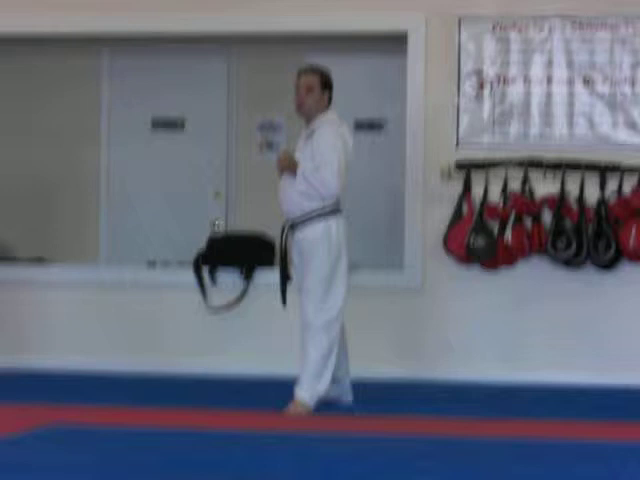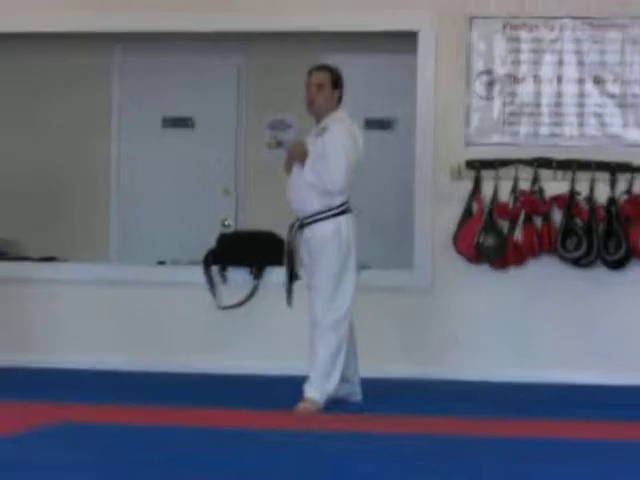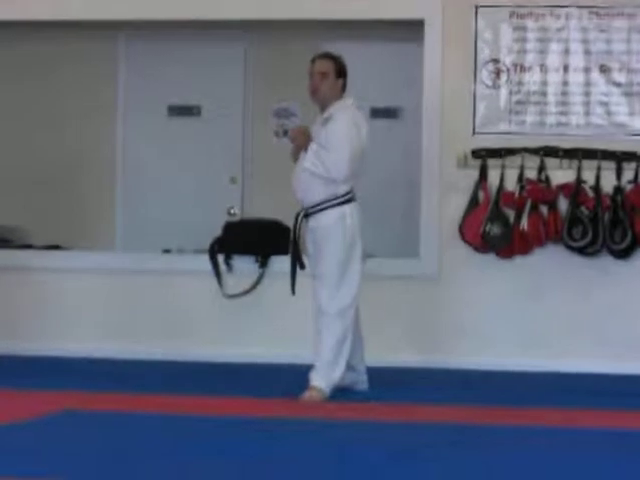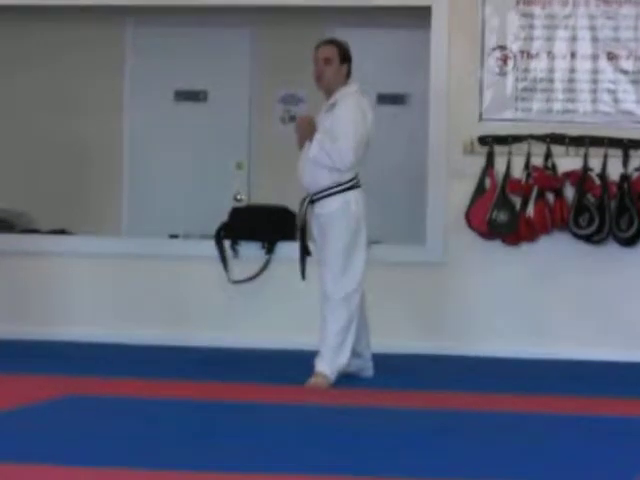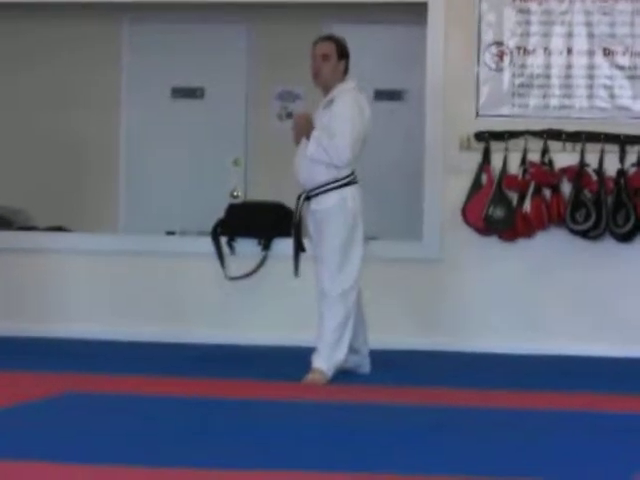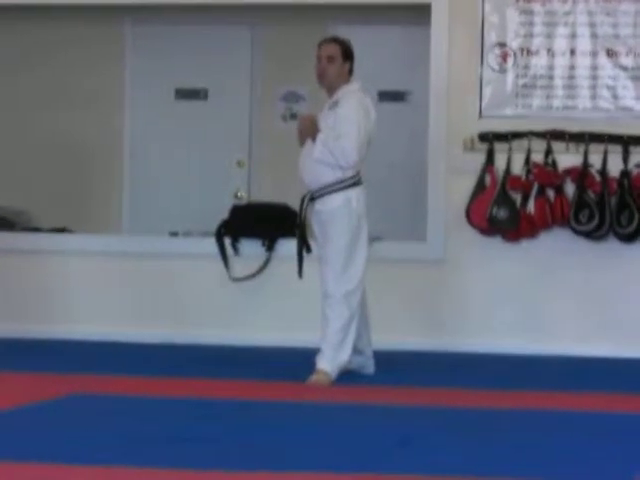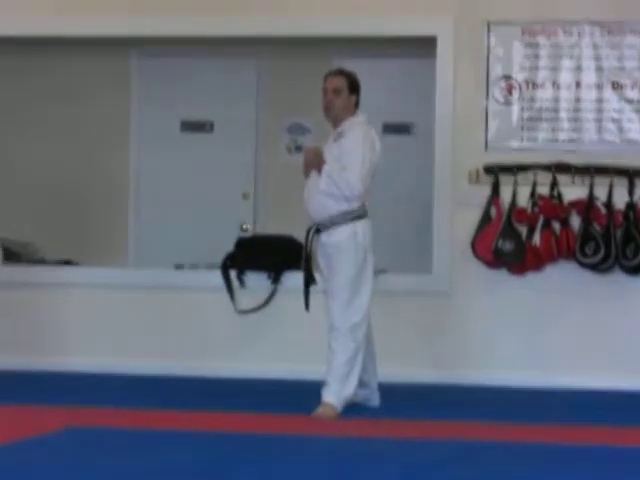
dt=0.3s
person 1, frame 1
left shoulder: (330, 131)
right shoulder: (311, 132)
left elbow: (331, 185)
left wrist: (296, 169)
right wrist: (289, 170)
left hip: (321, 232)
right hip: (306, 231)
left knee: (319, 313)
right knee: (325, 311)
left ankle: (307, 393)
right ankle: (336, 386)
person 1, frame 2
left shoulder: (341, 129)
right shoulder: (322, 130)
left elbow: (336, 180)
left wrist: (305, 159)
right wrist: (295, 165)
left hip: (330, 229)
right hip: (315, 229)
left knee: (328, 311)
right knee: (335, 310)
left ankle: (317, 391)
right ankle: (346, 385)
person 1, frame 3
left shoulder: (346, 117)
right shoulder: (326, 119)
left elbow: (340, 168)
left wrist: (308, 146)
right wrist: (302, 152)
left hip: (335, 218)
right hip: (320, 218)
left knee: (333, 300)
right knee: (340, 298)
left ankle: (322, 380)
right ankle: (352, 373)
person 1, frame 4
left shoulder: (351, 104)
right shoulder: (333, 106)
left elbow: (344, 157)
left wrist: (312, 136)
right wrist: (308, 139)
left hip: (340, 204)
right hip: (326, 204)
left knee: (338, 286)
right knee: (347, 284)
left ankle: (328, 366)
right ankle: (358, 360)
person 1, frame 5
left shoulder: (348, 100)
right shoulder: (329, 103)
left elbow: (342, 154)
left wrist: (309, 132)
right wrist: (304, 135)
left hip: (337, 201)
right hip: (322, 201)
left knee: (335, 283)
right knee: (343, 281)
left ankle: (325, 363)
right ankle: (355, 356)
person 1, frame 6
left shoulder: (354, 102)
right shoulder: (333, 105)
left elbow: (349, 155)
left wrist: (315, 135)
right wrist: (308, 137)
left hip: (341, 201)
right hip: (326, 202)
left knee: (339, 284)
right knee: (348, 282)
left ankle: (329, 363)
right ankle: (359, 357)
person 1, frame 7
left shoulder: (358, 133)
right shoulder: (339, 136)
left elbow: (353, 186)
left wrist: (320, 166)
right wrist: (313, 169)
left hip: (347, 234)
right hip: (331, 234)
left knee: (345, 317)
right knee: (353, 315)
left ankle: (334, 396)
right ankle: (364, 389)
